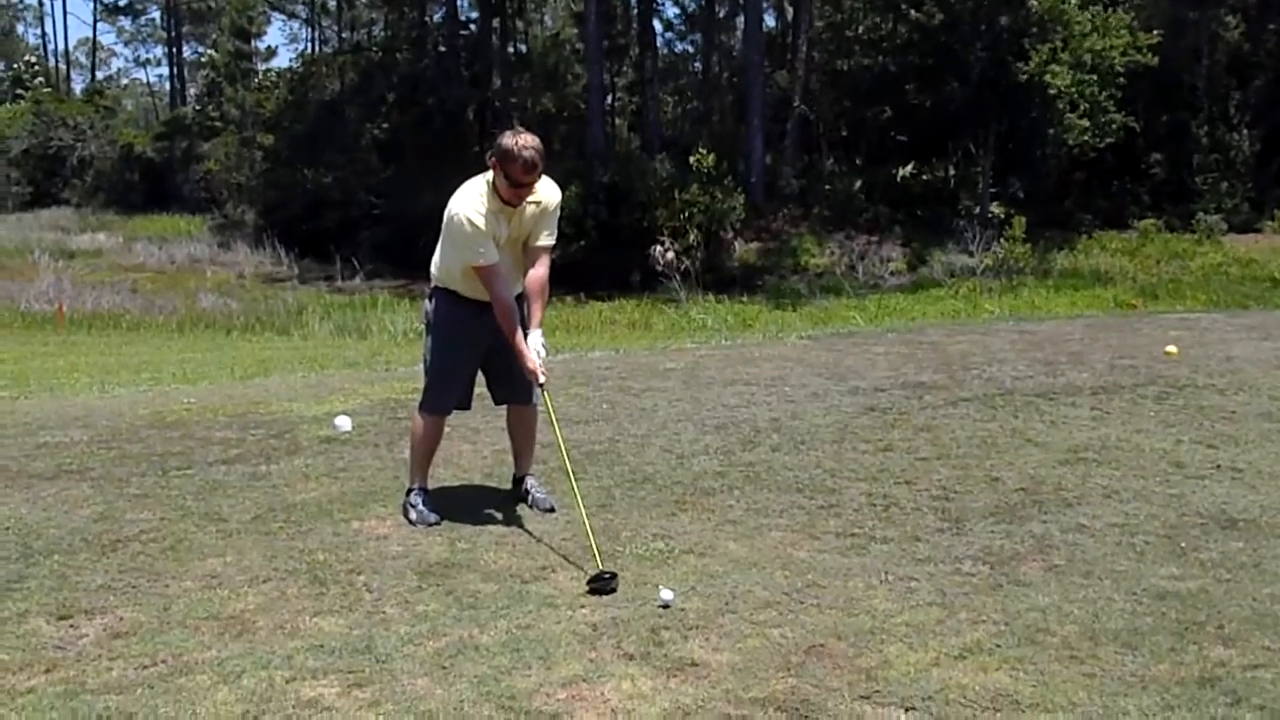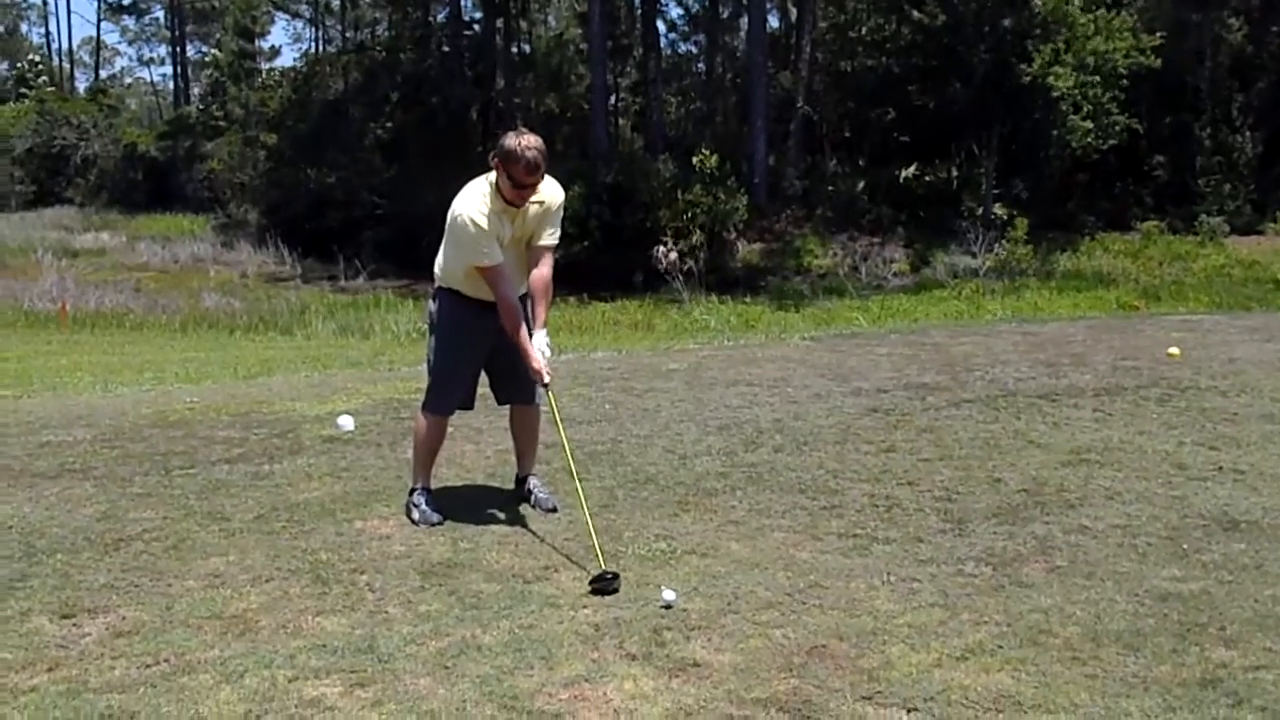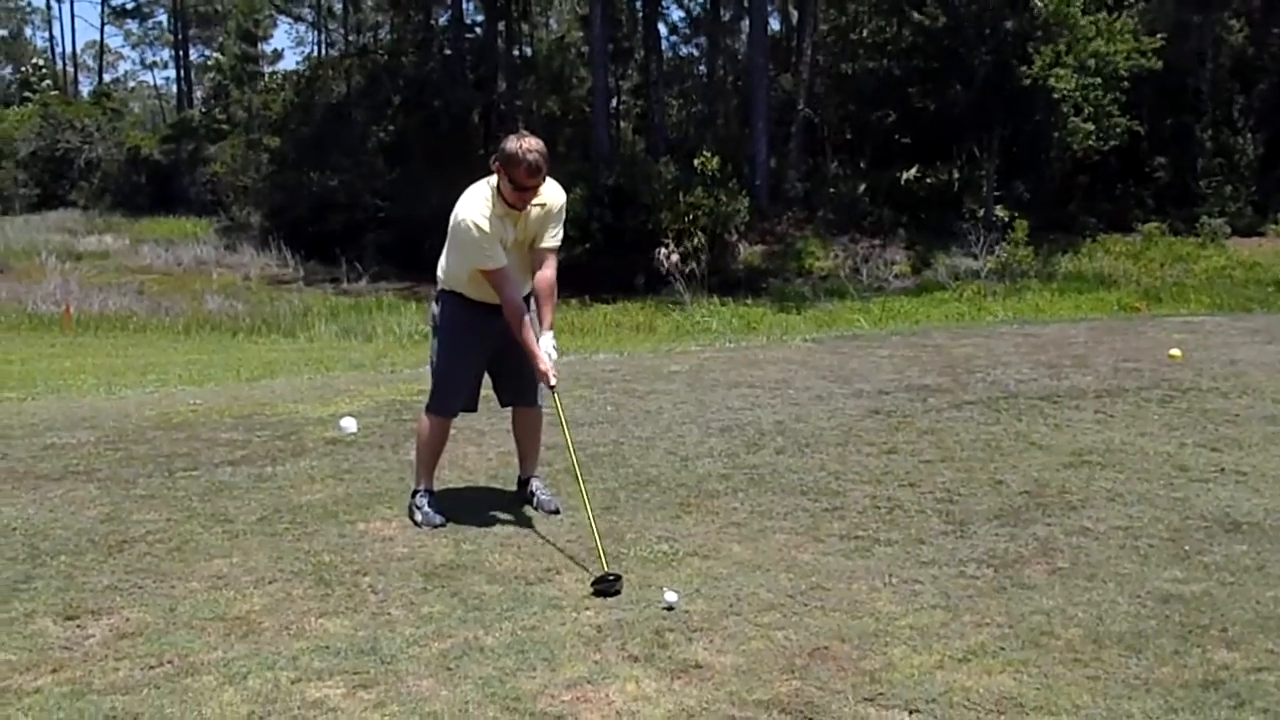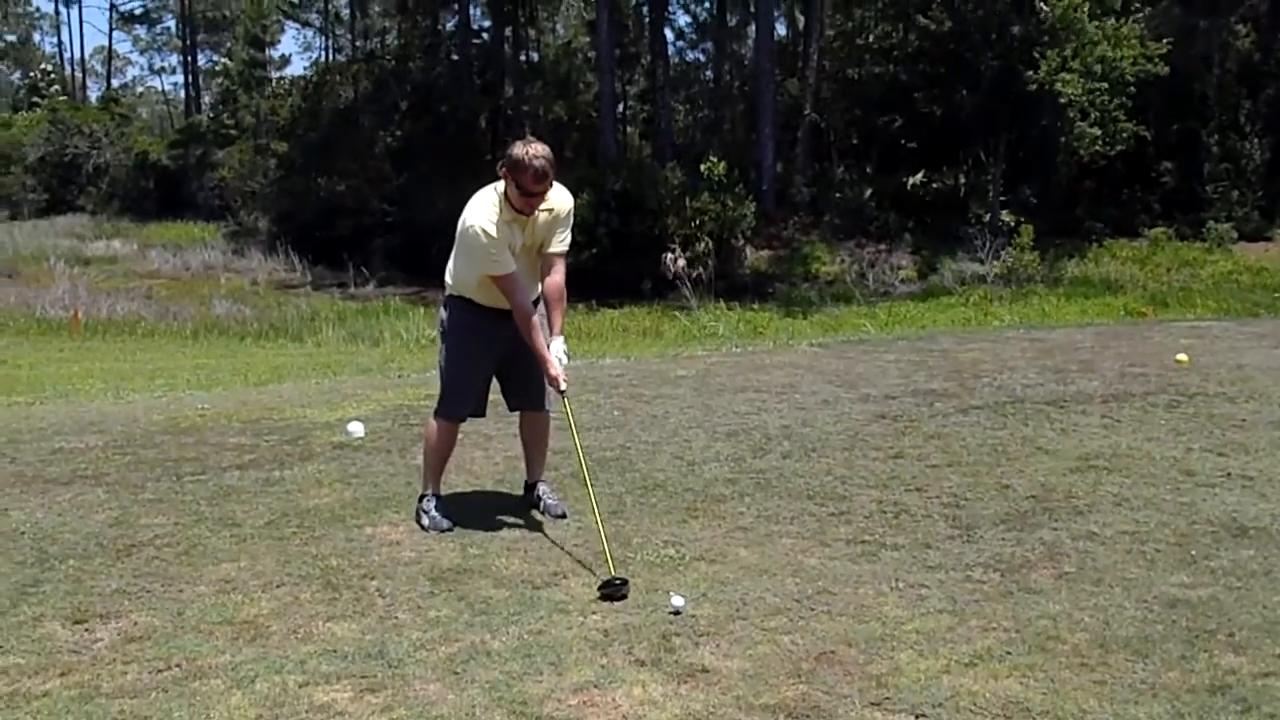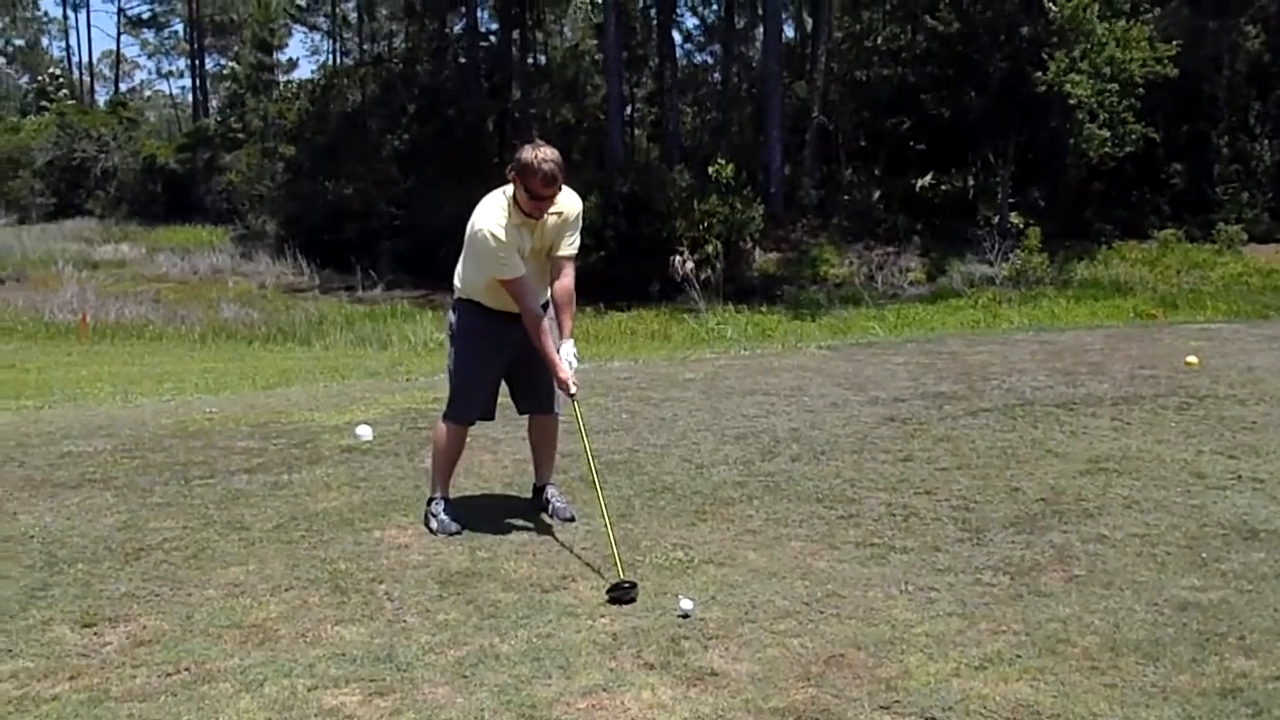
dt=0.1s
person 1, frame 1
left shoulder: (547, 196)
right shoulder: (467, 209)
left elbow: (537, 266)
right elbow: (496, 289)
left wrist: (535, 332)
right wrist: (521, 352)
left hip: (511, 302)
right hip: (457, 303)
left knee: (523, 393)
right knee: (437, 401)
left ankle: (523, 478)
right ankle: (417, 490)
person 1, frame 2
left shoulder: (551, 195)
right shoulder: (471, 210)
left elbow: (541, 265)
right elbow: (500, 288)
left wrist: (540, 332)
right wrist: (526, 352)
left hip: (514, 301)
right hip: (461, 303)
left knee: (527, 393)
right knee: (440, 401)
left ankle: (526, 478)
right ankle: (419, 490)
person 1, frame 3
left shoulder: (552, 198)
right shoulder: (473, 214)
left elbow: (544, 268)
right elbow: (507, 291)
left wrist: (546, 333)
right wrist: (534, 354)
left hip: (515, 304)
right hip: (463, 306)
left knee: (528, 396)
right knee: (443, 402)
left ankle: (529, 480)
right ankle: (422, 492)
person 1, frame 4
left shoulder: (560, 202)
right shoulder: (481, 220)
left elbow: (553, 272)
right elbow: (516, 295)
left wrist: (556, 338)
right wrist: (544, 359)
left hip: (523, 308)
right hip: (472, 311)
left knee: (536, 400)
right knee: (452, 407)
left ankle: (535, 484)
right ankle: (429, 496)
person 1, frame 5
left shoulder: (569, 206)
right shoulder: (490, 224)
left elbow: (562, 276)
right elbow: (526, 301)
left wrist: (567, 341)
right wrist: (554, 362)
left hip: (532, 312)
right hip: (480, 314)
left knee: (545, 403)
right knee: (461, 410)
left ankle: (544, 487)
right ankle: (438, 499)
